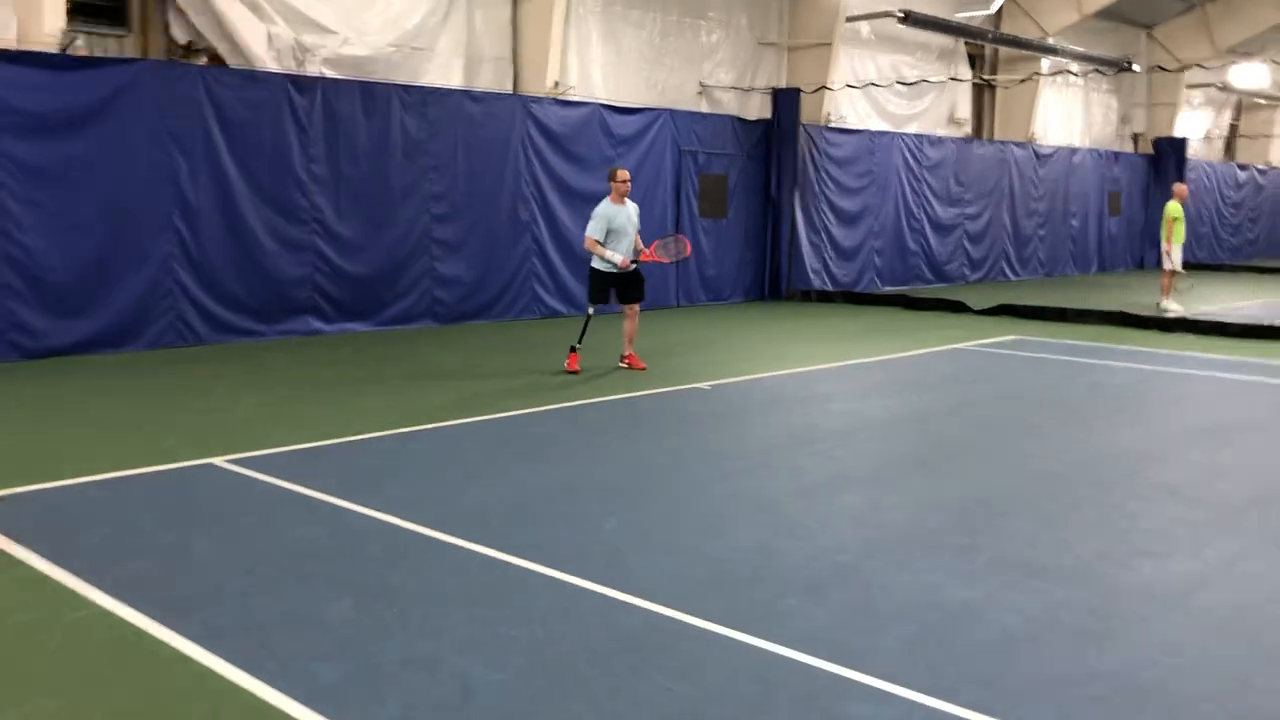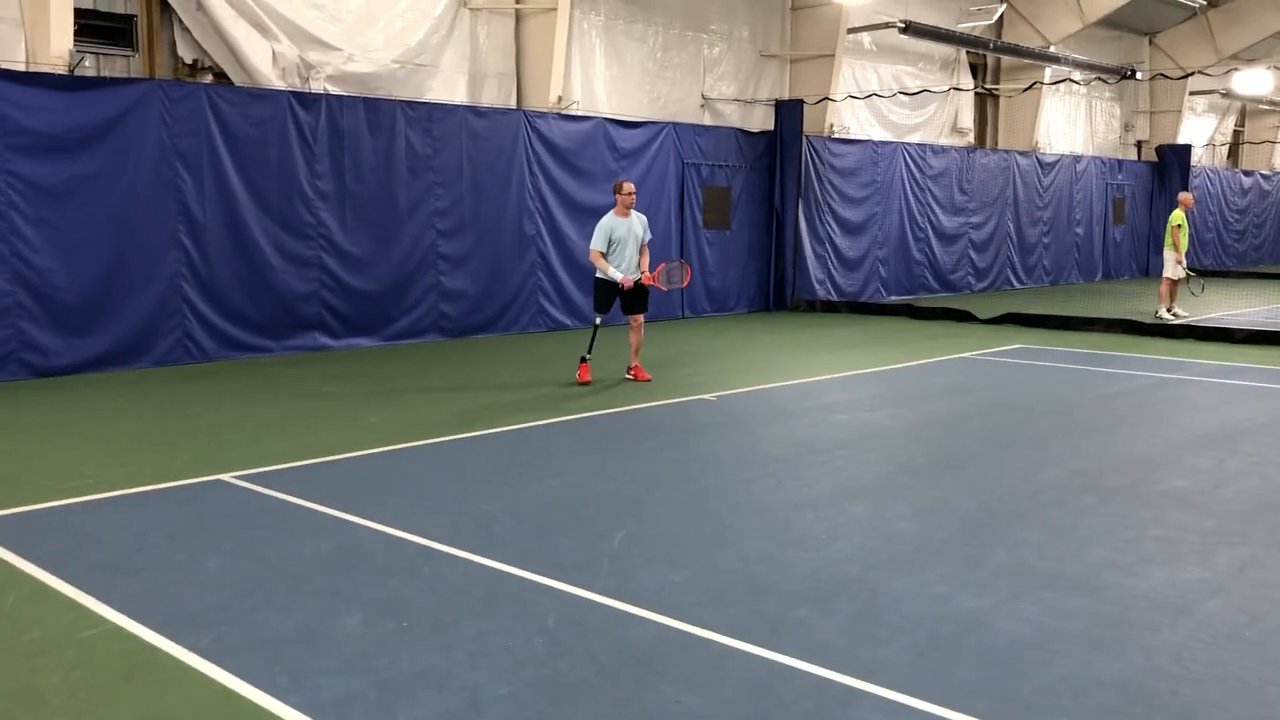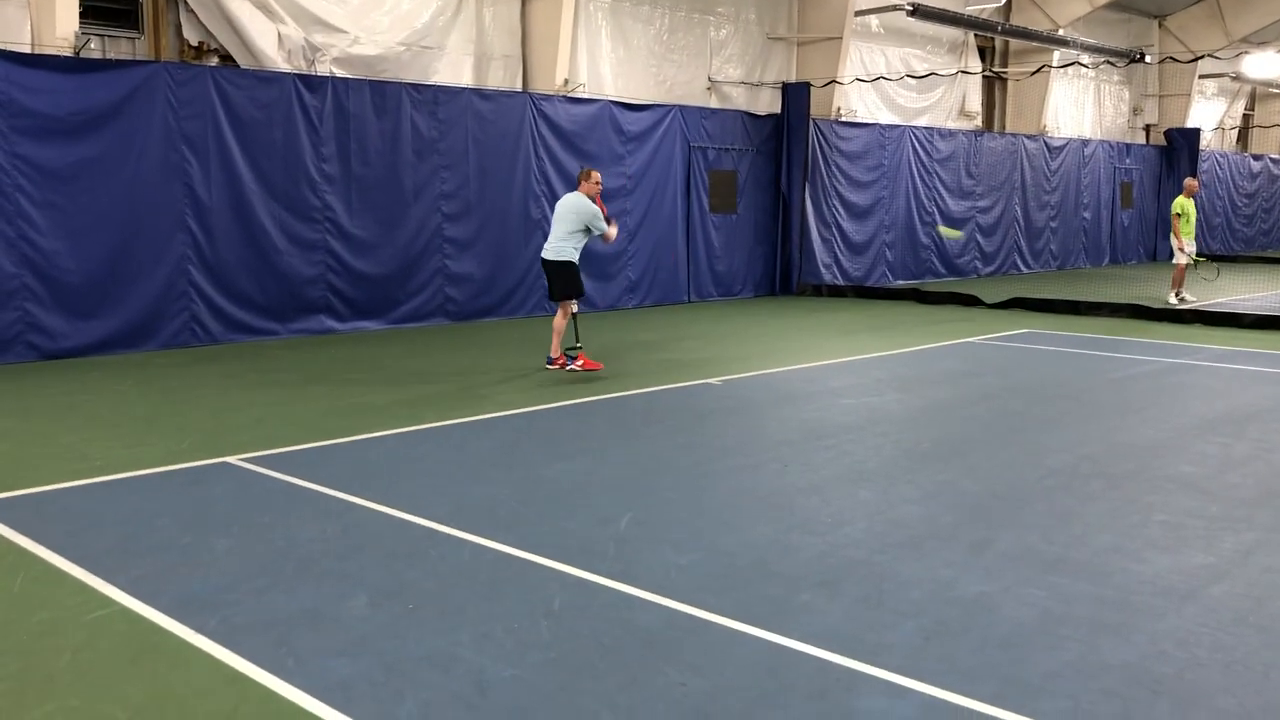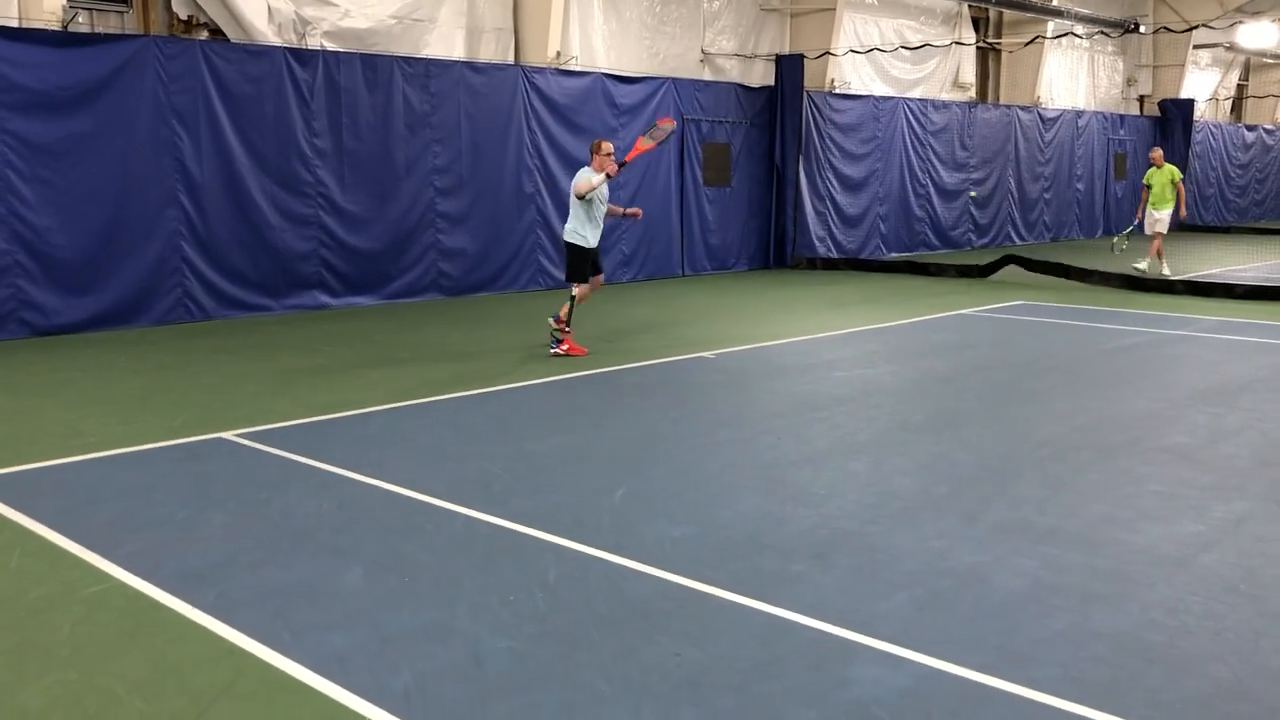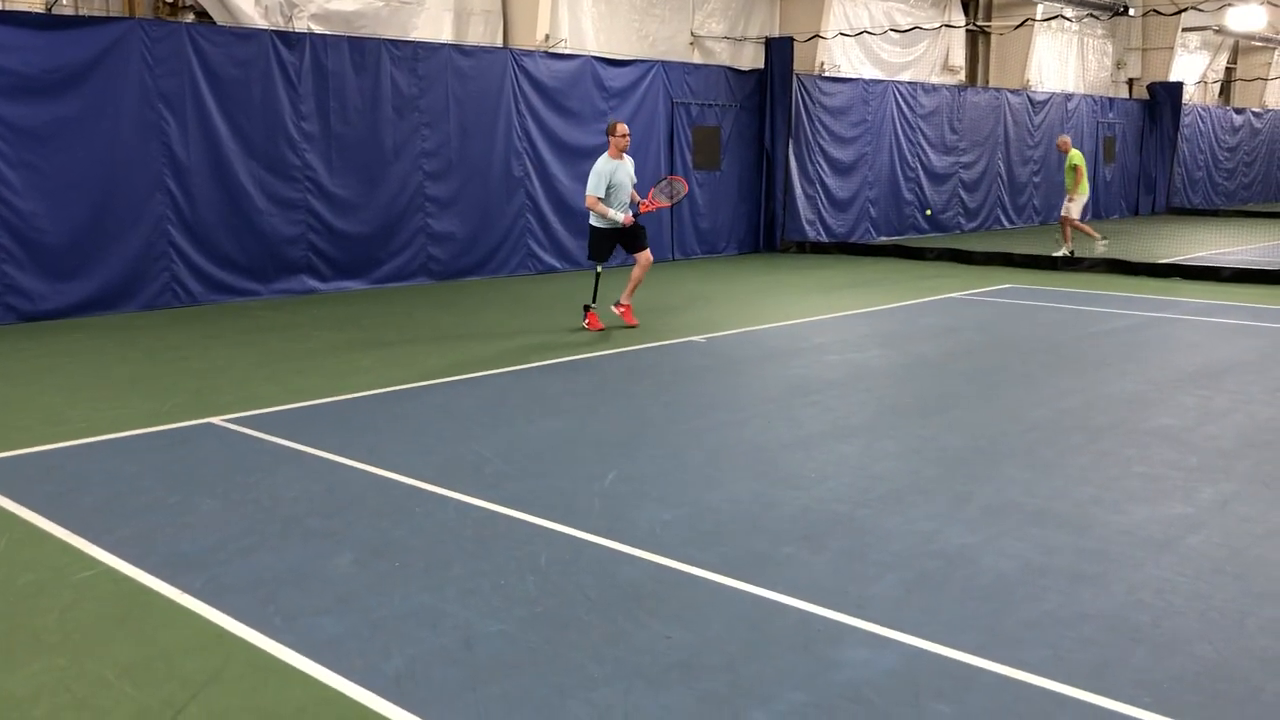
dt=1s
person 1, frame 1
left shoulder: (633, 207)
right shoulder: (603, 211)
right elbow: (589, 244)
left wrist: (641, 249)
right wrist: (616, 258)
left hip: (629, 270)
right hip: (603, 270)
left knee: (632, 310)
right knee: (591, 311)
left ankle: (627, 355)
right ankle: (574, 354)
person 1, frame 2
left shoulder: (641, 220)
right shoulder: (606, 224)
left elbow: (644, 249)
right elbow: (594, 256)
left wrist: (644, 270)
right wrist: (618, 276)
left hip: (633, 280)
right hip: (607, 279)
left knee: (637, 322)
right knee: (598, 321)
left ankle: (633, 367)
right ankle: (584, 364)
person 1, frame 3
left shoulder: (566, 199)
right shoulder: (590, 209)
right elbow: (609, 237)
right wrist: (613, 229)
left hip: (549, 257)
right hip: (563, 260)
left knee: (563, 308)
right knee: (569, 306)
left ankle: (555, 356)
right ankle: (574, 358)
person 1, frame 4
left shoulder: (599, 178)
right shoulder: (586, 176)
left elbow: (602, 208)
right elbow: (578, 192)
left wrist: (624, 212)
right wrist: (604, 175)
left hip: (589, 241)
right hip: (578, 241)
left knee: (595, 282)
right knee: (578, 287)
left ankle: (561, 317)
right ankle: (560, 341)
person 1, frame 5
left shoulder: (629, 161)
right shoulder: (602, 167)
right elbow: (591, 203)
left wrist: (638, 201)
right wrist: (619, 217)
left hip: (626, 221)
right hip: (603, 226)
left knee: (646, 259)
right knee: (599, 269)
left ankle: (623, 302)
right ankle: (589, 313)
